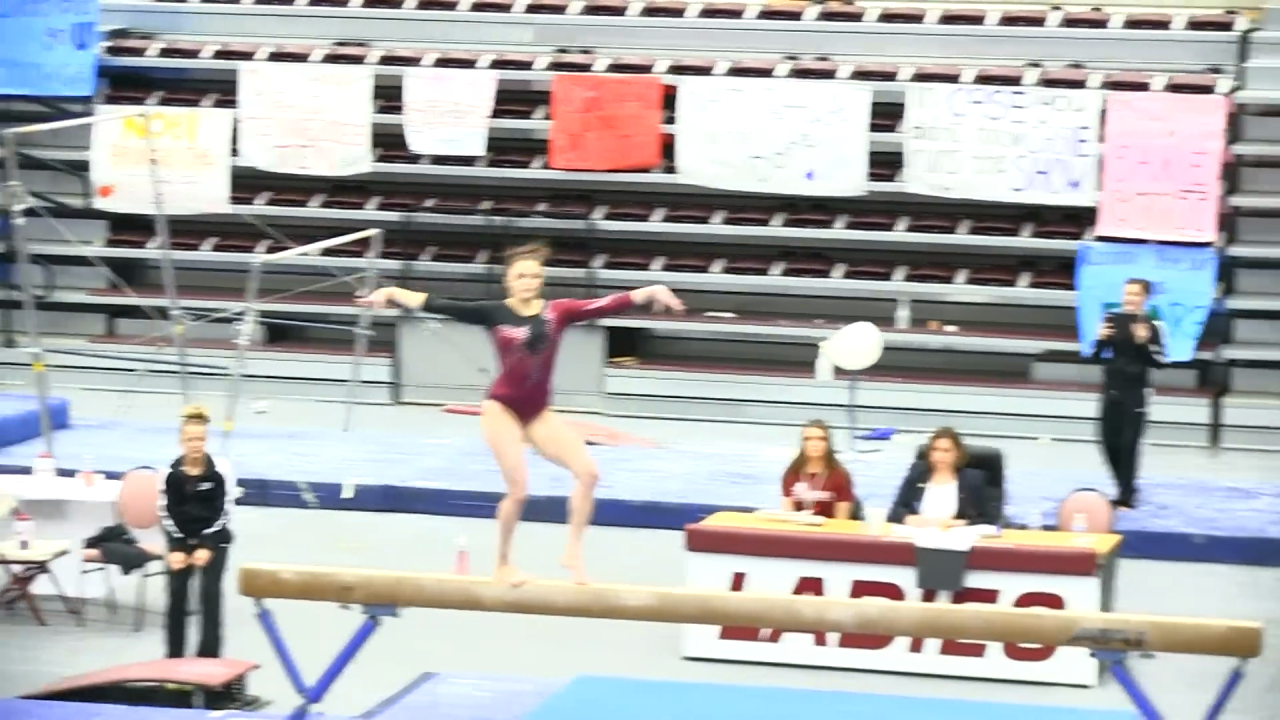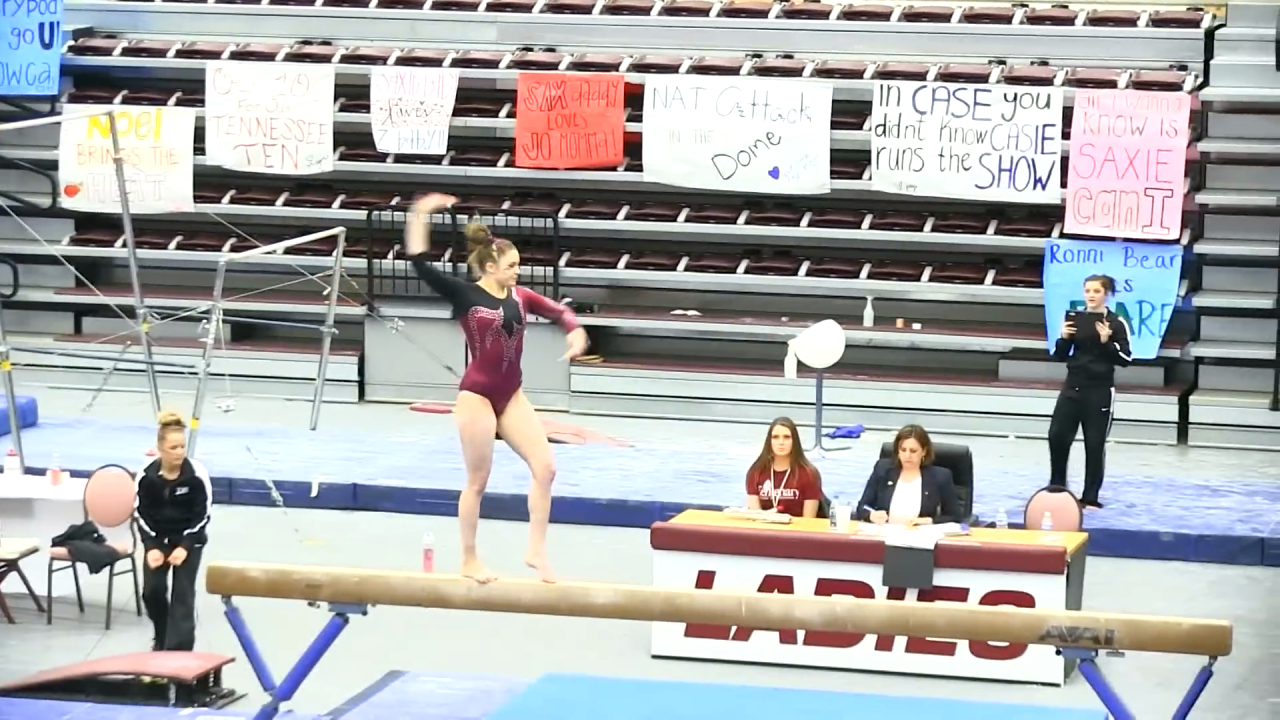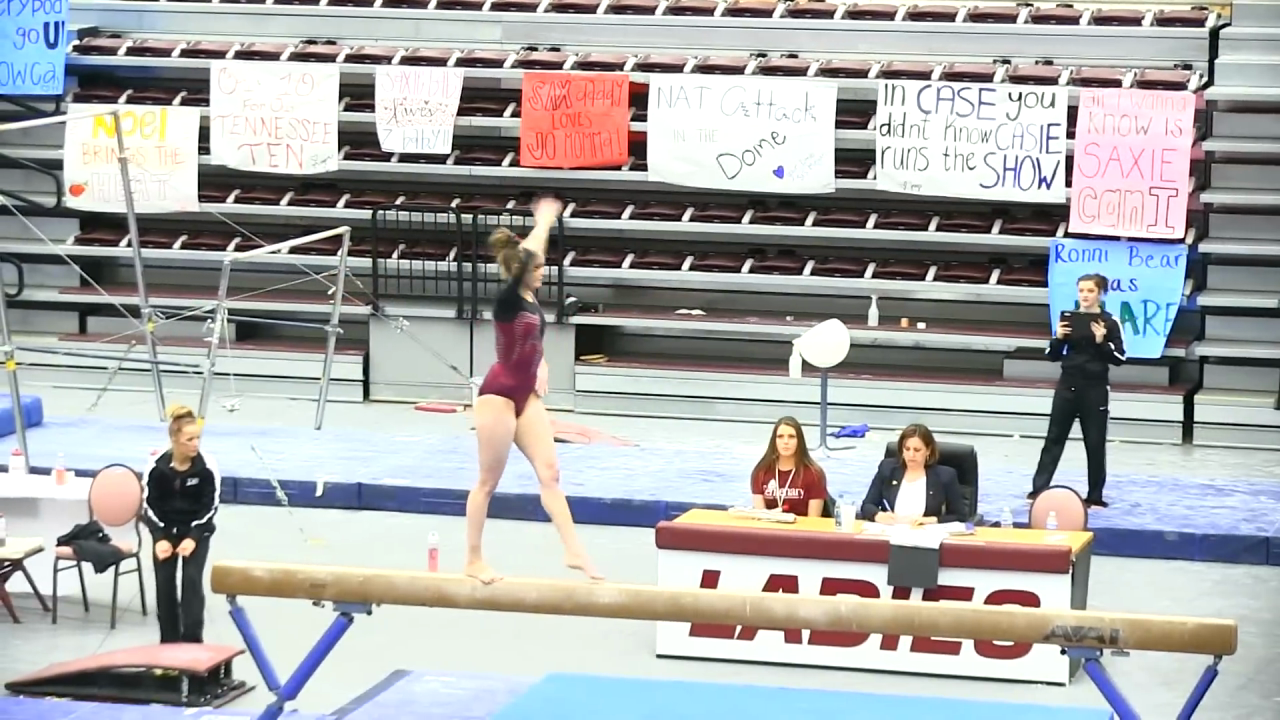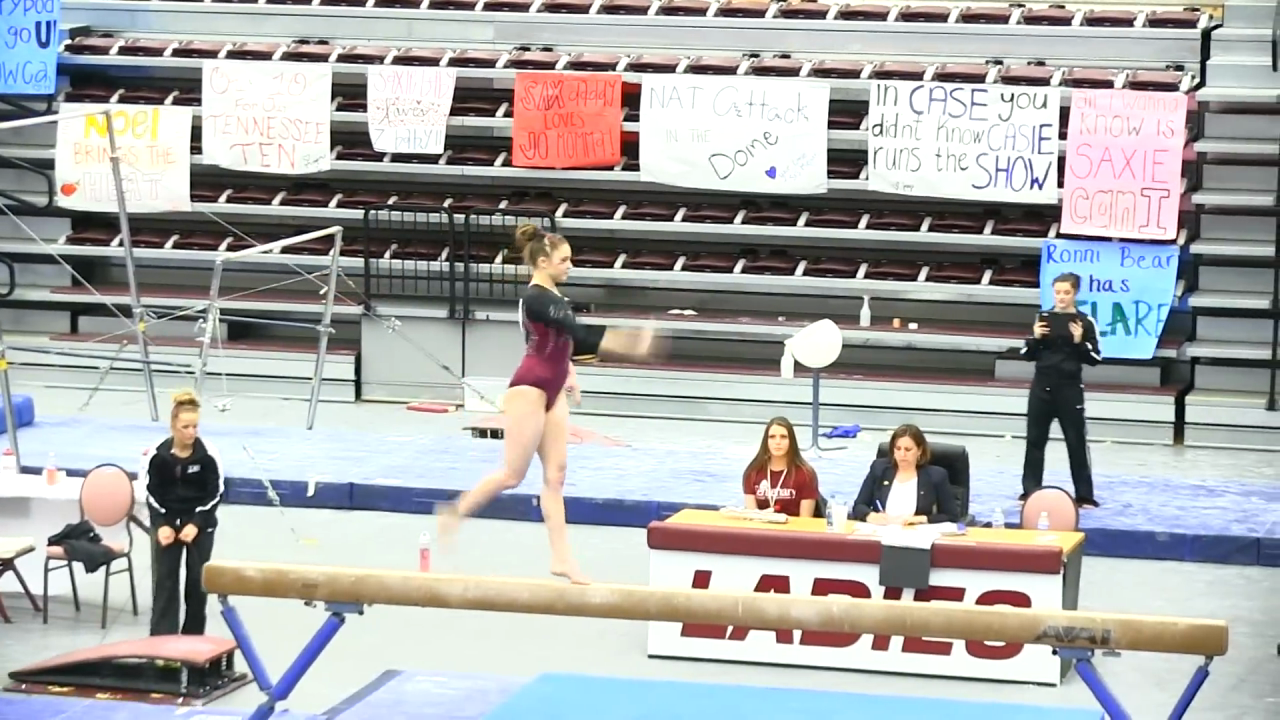
dt=0.3s
person 1, frame 1
left shoulder: (557, 311)
right shoulder: (494, 313)
left elbow: (606, 306)
right elbow: (437, 305)
left wrist: (651, 292)
right wrist: (391, 295)
left hip: (540, 412)
right hip: (502, 409)
left knee: (587, 473)
right knee: (518, 489)
left ankle: (573, 554)
right ankle: (503, 564)
person 1, frame 2
left shoulder: (519, 296)
right shoulder: (464, 295)
left elbow: (558, 312)
right elbow: (419, 262)
left wrist: (575, 333)
right wrist: (421, 214)
left hip: (511, 397)
right hip: (477, 396)
left knee: (545, 469)
right knee: (478, 481)
left ankle: (537, 551)
right ankle: (469, 559)
person 1, frame 3
left shoulder: (528, 299)
right shoulder: (507, 299)
right elbow: (523, 260)
left wrist: (541, 368)
right wrist: (543, 221)
left hip: (526, 397)
right hip: (498, 396)
left knee: (549, 473)
right knee: (488, 481)
left ankle: (575, 552)
right ankle: (474, 560)
person 1, frame 4
left shoulder: (551, 294)
right shoulder: (538, 299)
right elbow: (580, 334)
left wrist: (568, 372)
right wrist: (632, 344)
left hip: (551, 392)
right hip: (530, 390)
left knee: (555, 477)
right knee: (511, 475)
left ankle: (562, 559)
right ankle: (456, 512)
person 2, frame 1
left shoulder: (219, 470)
right shoulder: (171, 473)
left elbow: (223, 511)
right elbow: (167, 513)
left wrist: (207, 547)
right wrist: (175, 548)
left hip: (214, 539)
right hip: (182, 538)
left knee: (210, 594)
right knee: (176, 592)
left ankle: (208, 654)
right ankle: (174, 654)
person 2, frame 2
left shoulder: (197, 474)
right shoulder: (147, 476)
left elbow: (202, 515)
right elbow: (142, 514)
left wrist: (184, 547)
right wrist: (151, 547)
left hip: (188, 539)
right hip: (157, 538)
left knee: (183, 593)
right knee: (152, 590)
left ankle: (178, 650)
right ankle: (162, 637)
person 2, frame 3
left shoulder: (207, 466)
right shoulder: (157, 467)
left elbow: (210, 505)
right elbow: (150, 505)
left wrist: (193, 537)
right wrist: (160, 538)
left hip: (197, 529)
right hip: (165, 529)
left knee: (192, 581)
right knee: (164, 584)
left ankle: (192, 640)
right ankle: (170, 640)
person 2, frame 4
left shoulder: (208, 454)
right shoulder: (158, 455)
left elbow: (215, 493)
right elbow: (152, 493)
left wrist: (196, 524)
right wrist: (161, 524)
left hip: (200, 520)
right hip: (168, 519)
left knee: (197, 578)
right knee: (164, 577)
left ankle: (193, 633)
right ankle: (163, 636)
person 3, frame 1
left shoulder: (1152, 326)
right shoulder: (1112, 321)
left elbow: (1159, 361)
right elbow: (1097, 356)
left wrist: (1143, 343)
right wrist: (1101, 339)
left hip: (1135, 391)
right hip: (1111, 388)
left knee: (1128, 444)
right knee: (1110, 442)
left ankle: (1125, 496)
right ankle: (1127, 487)
person 3, frame 2
left shoulder: (1117, 323)
right shoulder: (1075, 319)
left elbow: (1125, 359)
right elbow: (1060, 356)
left wrist: (1106, 342)
right wrist: (1064, 338)
left hip: (1100, 390)
right hip: (1072, 386)
left knee: (1095, 444)
right knee: (1057, 436)
left ankle: (1090, 496)
right ankle: (1057, 485)
person 3, frame 3
left shoulder: (1109, 322)
right shoulder: (1067, 319)
left elbow: (1119, 358)
right elbow: (1053, 355)
left wrist: (1102, 341)
right wrist: (1058, 338)
left hip: (1095, 389)
right hip: (1066, 387)
left knee: (1095, 443)
right knee: (1054, 438)
left ankle: (1095, 496)
right ankle: (1039, 488)
person 3, frame 4
left shoulder: (1085, 322)
right shoulder: (1043, 318)
left elbow: (1095, 359)
right elbow: (1027, 355)
left wrist: (1079, 342)
right wrist: (1035, 338)
left hip: (1070, 389)
right hip: (1042, 387)
left knee: (1076, 442)
right knee: (1035, 439)
left ankle: (1084, 495)
right ankle: (1030, 490)
